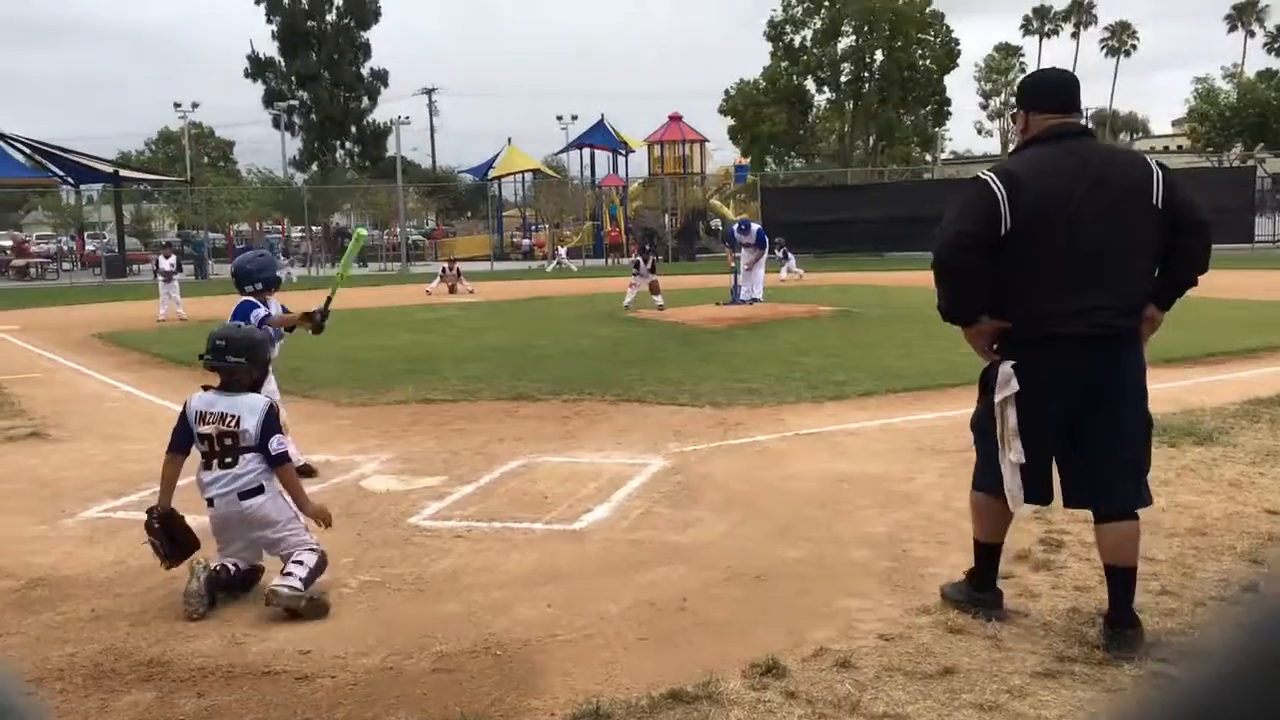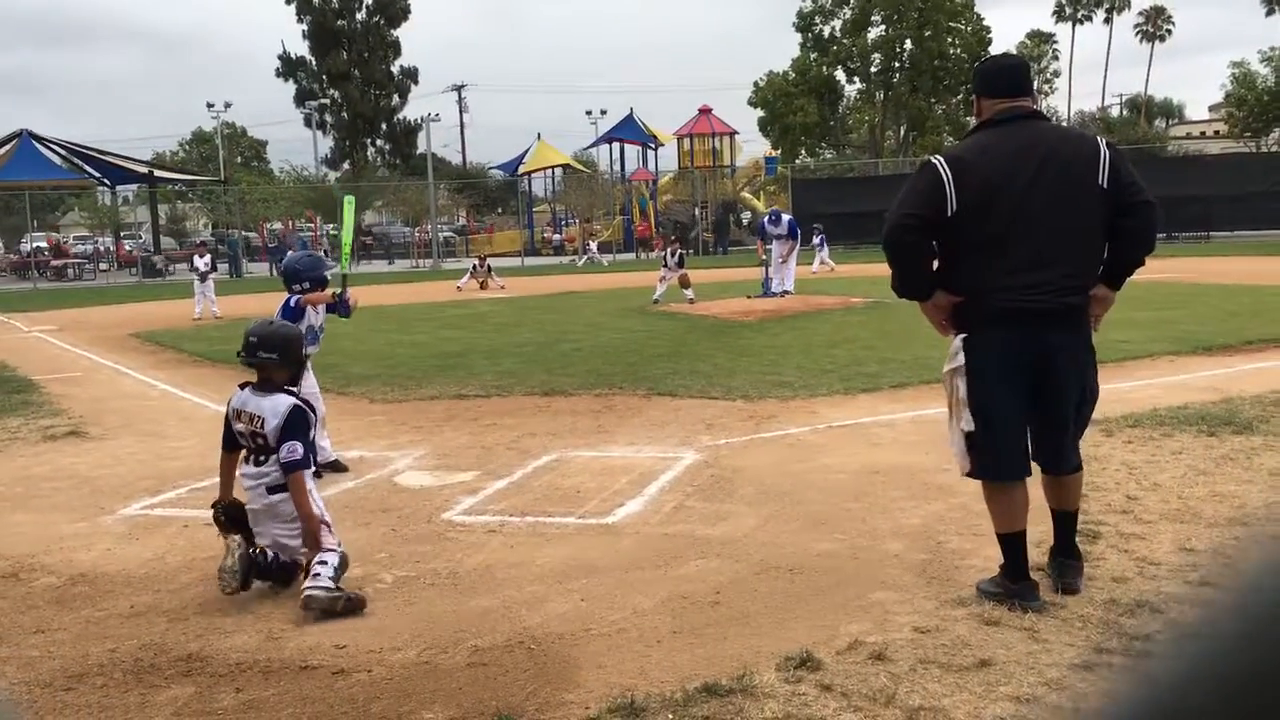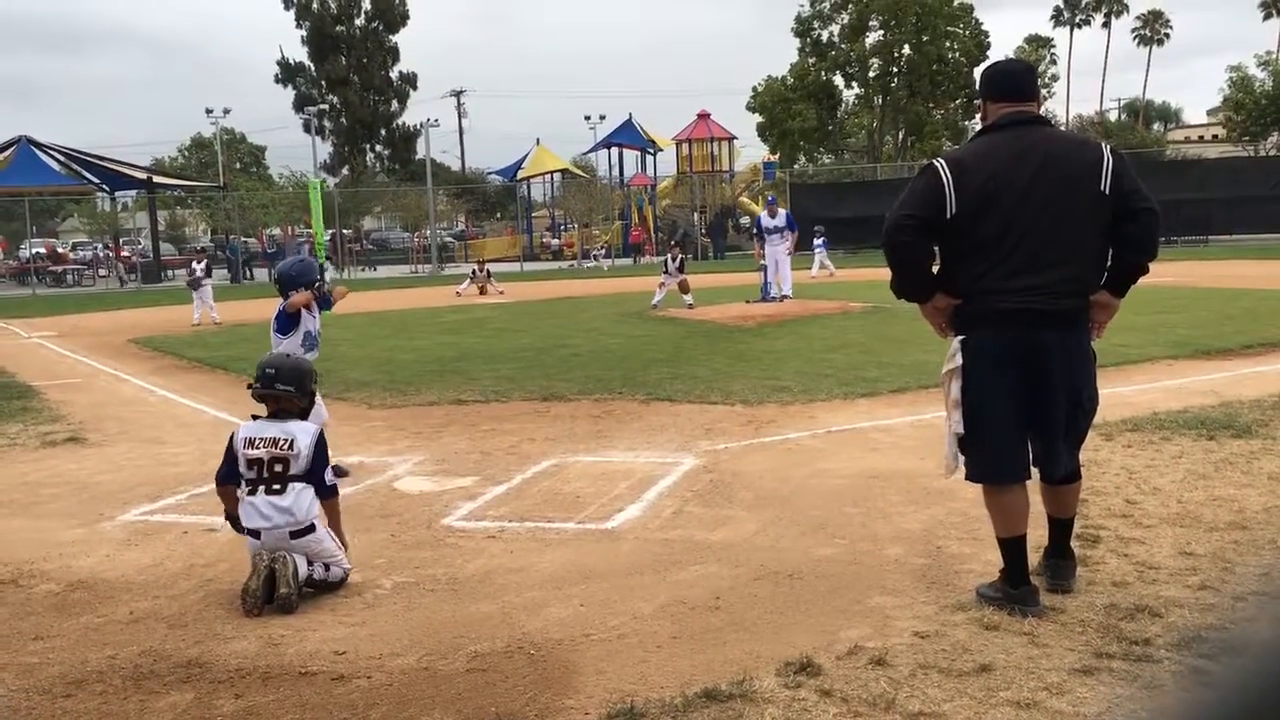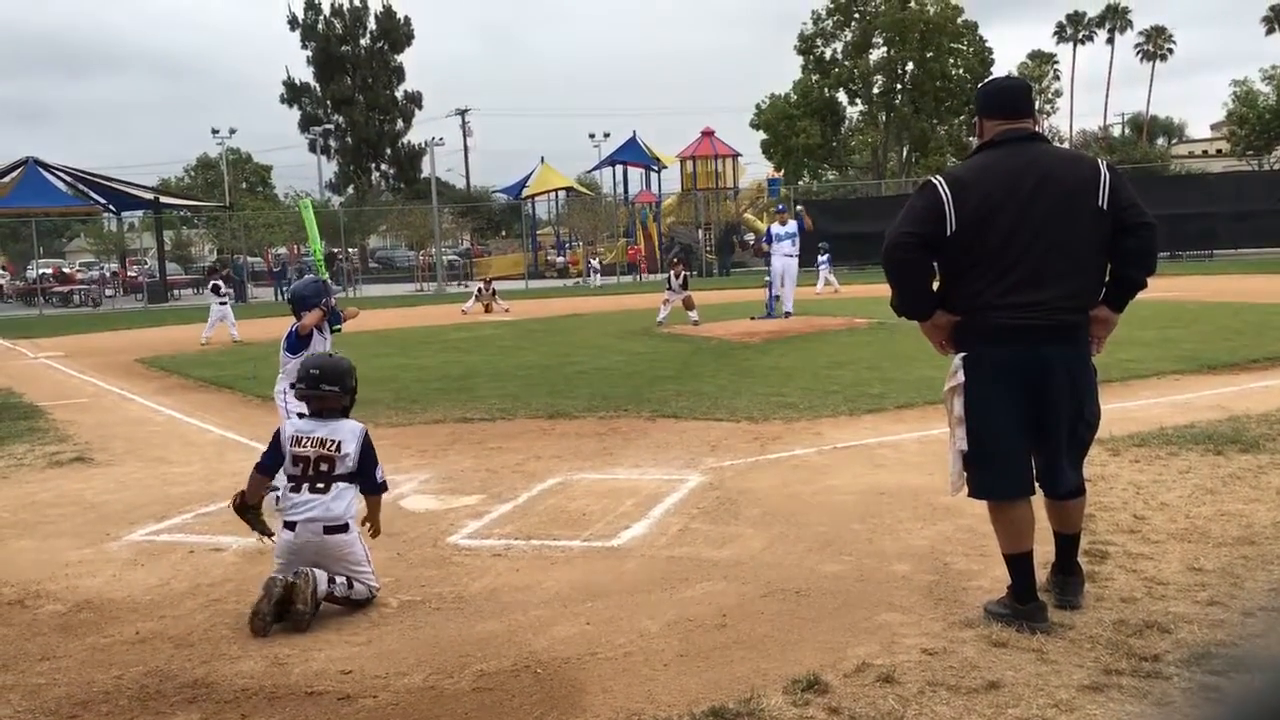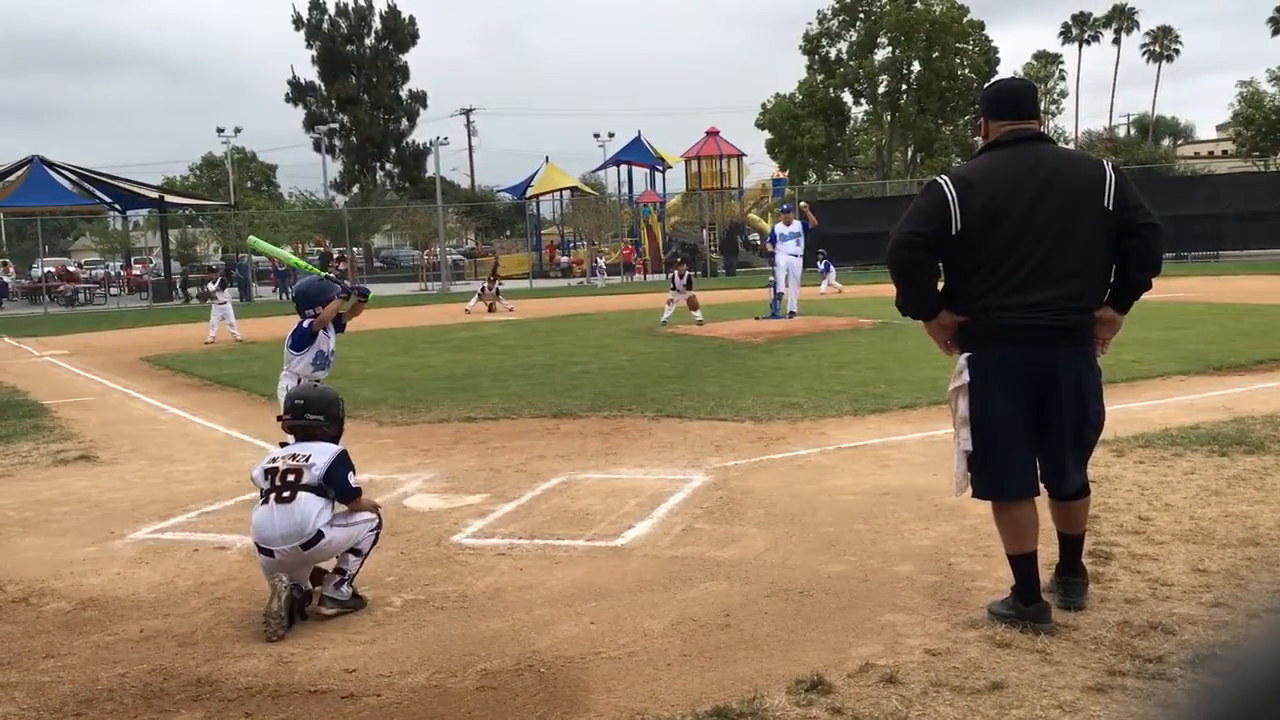
dt=1s
person 1, frame 1
left shoulder: (1006, 180)
right shoulder: (1143, 171)
left elbow: (954, 251)
right elbow: (1194, 234)
left wrist: (969, 316)
right wrist: (1156, 302)
left hip: (1031, 355)
right hip: (1116, 354)
left knee: (998, 470)
right knee: (1116, 489)
left ankle: (982, 585)
right ankle: (1122, 617)
person 1, frame 2
left shoulder: (954, 165)
right shoulder: (1092, 152)
left elbow: (902, 231)
right elbow: (1141, 215)
left wrist: (925, 292)
right wrist: (1109, 282)
left hip: (989, 332)
right hip: (1067, 327)
left knee: (999, 456)
right knee: (1061, 447)
left ankle: (1017, 578)
right ankle: (1067, 558)
person 1, frame 3
left shoulder: (956, 168)
right shoulder: (1095, 157)
left elbow: (901, 232)
right elbow: (1144, 220)
left wrist: (927, 294)
right wrist: (1113, 288)
left hip: (987, 335)
right hip: (1067, 330)
left knee: (1000, 462)
right knee: (1061, 454)
left ankle: (1017, 583)
right ankle: (1060, 560)
person 1, frame 4
left shoulder: (953, 185)
right shoulder: (1092, 173)
left elbow: (900, 249)
right elbow: (1141, 234)
left wrist: (926, 311)
right wrist: (1112, 303)
left hip: (990, 351)
right hip: (1067, 345)
left knee: (1004, 478)
right knee: (1064, 468)
left ankle: (1025, 599)
right ankle: (1068, 574)
person 1, frame 5
left shoulder: (959, 186)
right shoulder: (1097, 175)
left elbow: (905, 249)
right elbow: (1146, 236)
left wrist: (931, 312)
right wrist: (1116, 305)
left hip: (994, 352)
right hip: (1072, 346)
left knee: (1008, 479)
right knee: (1068, 470)
left ankle: (1028, 599)
right ankle: (1071, 576)
person 2, frame 1
left shoulder: (195, 404)
right shoulder: (261, 407)
left elbow: (174, 456)
right elbow: (280, 462)
left wrist: (164, 506)
right wrist: (306, 505)
left hip: (218, 506)
right hip: (259, 498)
left knee: (242, 568)
right knee: (310, 552)
left ankle: (213, 577)
right ankle: (289, 586)
person 2, frame 2
left shoulder: (237, 400)
right shoulder: (290, 409)
left elbow: (229, 453)
right elbow: (293, 468)
left wrist: (225, 498)
right wrist: (307, 517)
left hip: (257, 500)
right hip: (287, 495)
left knee: (286, 566)
right knee: (329, 549)
left ankle: (248, 558)
right ankle: (320, 585)
person 2, frame 3
left shoulder: (242, 433)
right shoulder: (311, 434)
left elbow: (224, 485)
right elbow: (327, 492)
left wrist: (238, 514)
right wrist: (338, 532)
left hip: (256, 536)
right hip: (300, 532)
left knee: (266, 556)
right knee: (339, 571)
left ankle: (267, 575)
right ankle: (296, 570)
person 2, frame 4
left shoulder: (288, 429)
right shoulder: (356, 432)
left elbow: (261, 476)
right elbow: (374, 488)
left wrist: (250, 504)
right wrist: (374, 516)
left hip: (292, 530)
right hip: (336, 532)
left knee: (281, 578)
right knee: (365, 590)
left ankle: (281, 589)
right ankle: (317, 584)
person 2, frame 5
left shoulder: (272, 459)
right shoulder: (333, 453)
right elbow: (350, 498)
right wrist: (367, 504)
left hip: (267, 549)
right hip: (308, 539)
left knee: (298, 590)
right knee: (369, 520)
left ankle: (289, 594)
right ankle: (336, 594)
person 3, frame 1
left shoulder: (273, 302)
right shoulder: (246, 306)
left elbow: (290, 322)
right elbow: (271, 321)
left wrist: (311, 318)
right wrist: (305, 317)
left hip: (266, 373)
left knee: (278, 417)
left ankle: (293, 462)
person 3, frame 2
left shoulder: (320, 300)
right shoulder: (292, 303)
left elbow: (350, 300)
right elbow: (308, 299)
left wrist: (346, 302)
right wrist: (336, 297)
left hip: (303, 366)
left knee: (317, 412)
left ankle: (324, 456)
person 3, frame 3
left shoulder: (313, 304)
right shoulder: (288, 312)
left elbow: (342, 291)
right elbow: (293, 302)
left wrist: (325, 293)
right wrist: (315, 292)
left knee: (319, 418)
person 3, frame 4
left shoulder: (325, 324)
right shoulder: (299, 330)
left elbow: (354, 312)
right elbow: (306, 314)
left wrist: (336, 312)
right wrist: (323, 306)
right hip: (292, 393)
person 3, frame 5
left shoulder: (330, 324)
right shoulder: (305, 329)
left elbow: (349, 315)
right elbow: (323, 320)
left wrist: (361, 299)
right wrist: (343, 297)
right hip: (294, 389)
